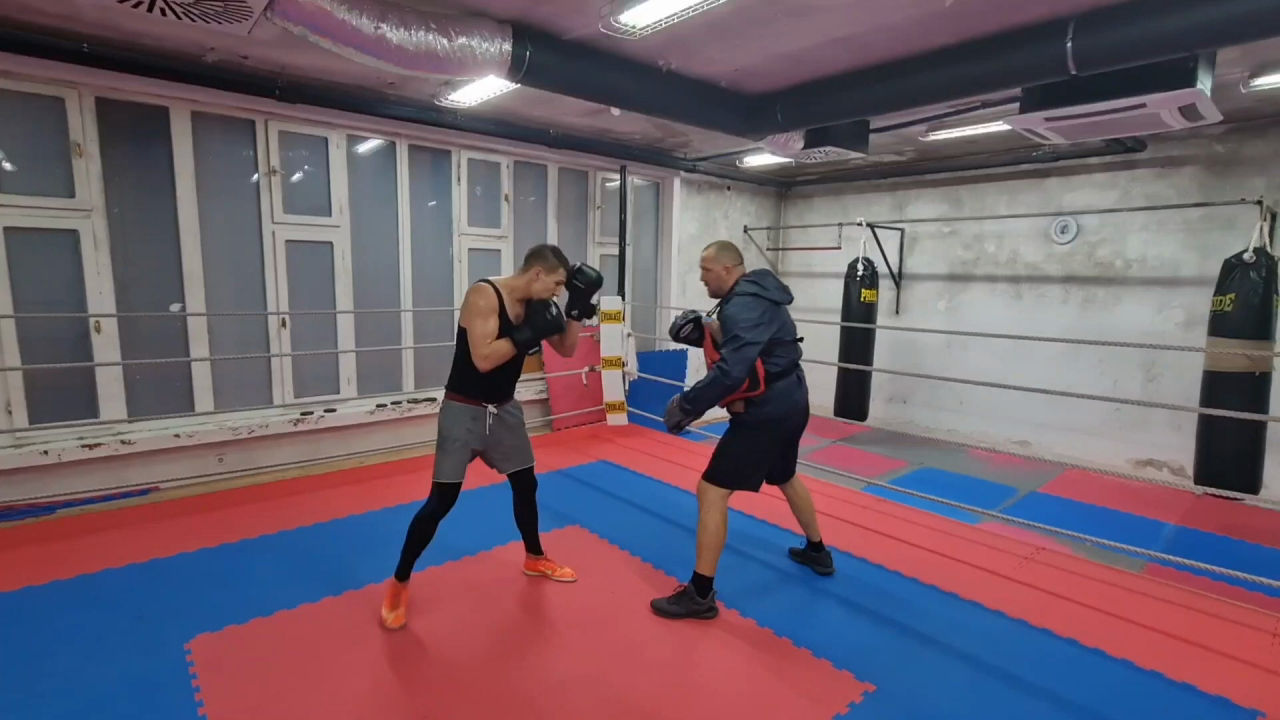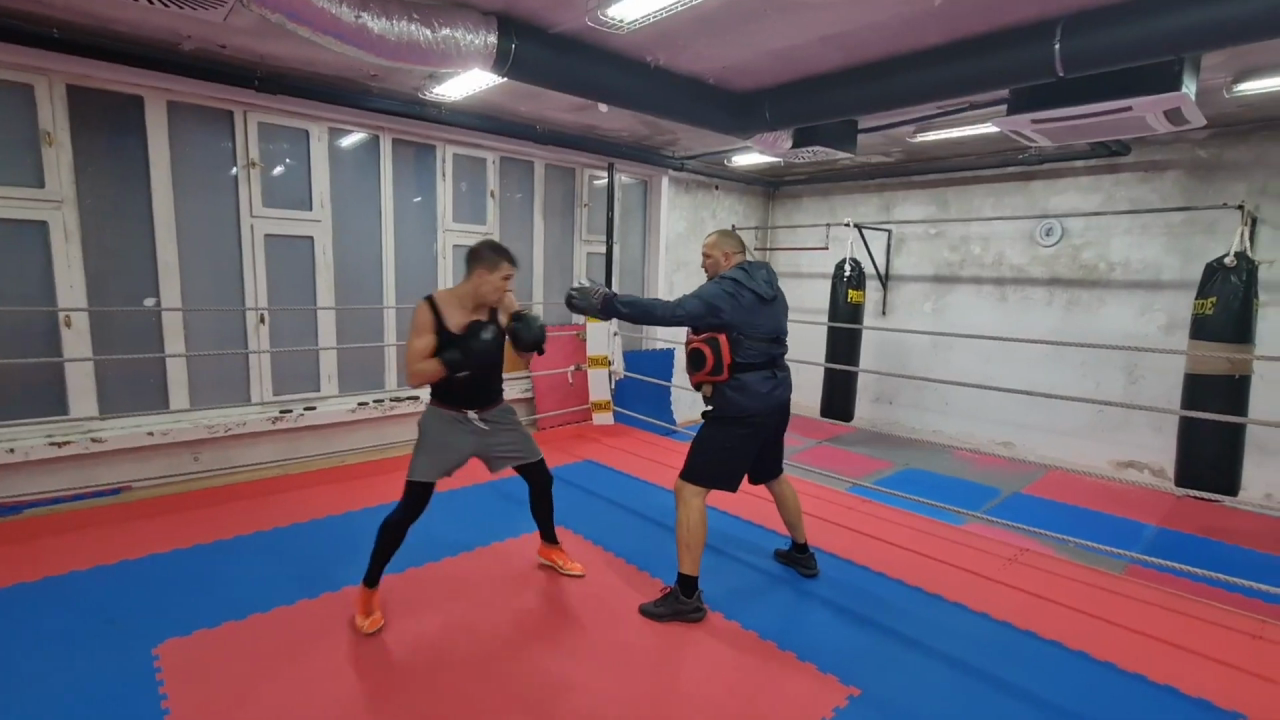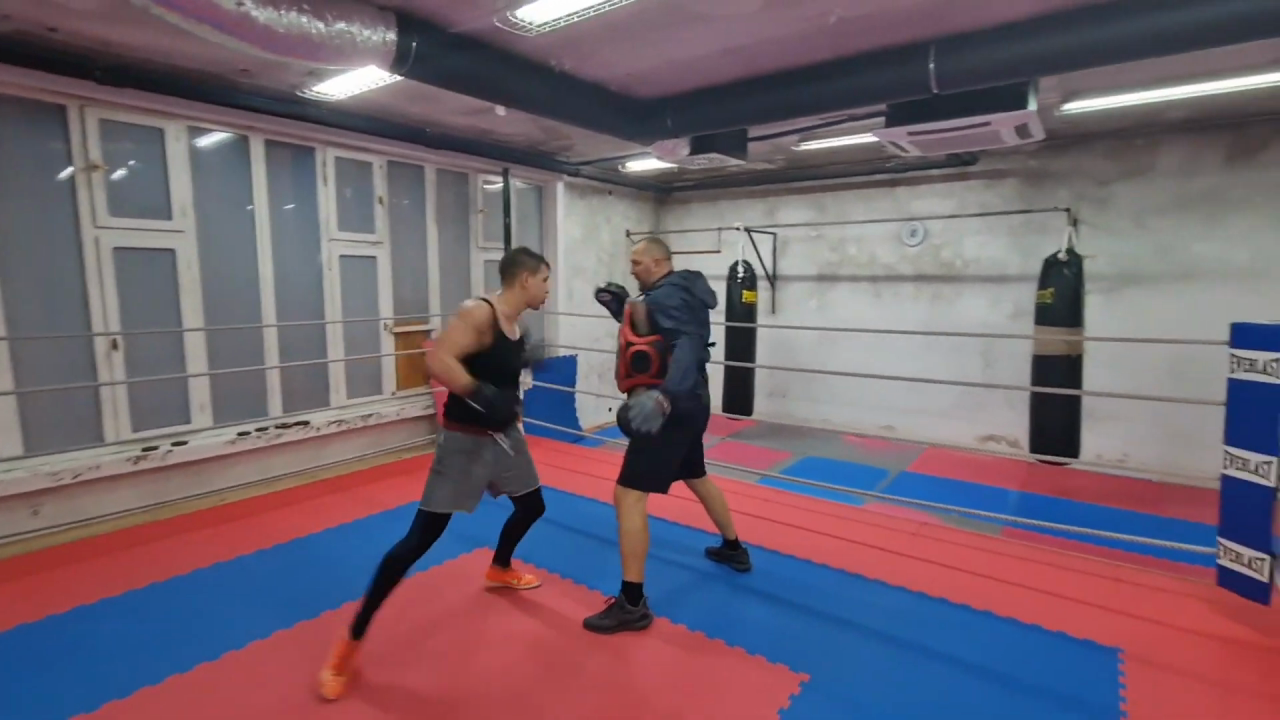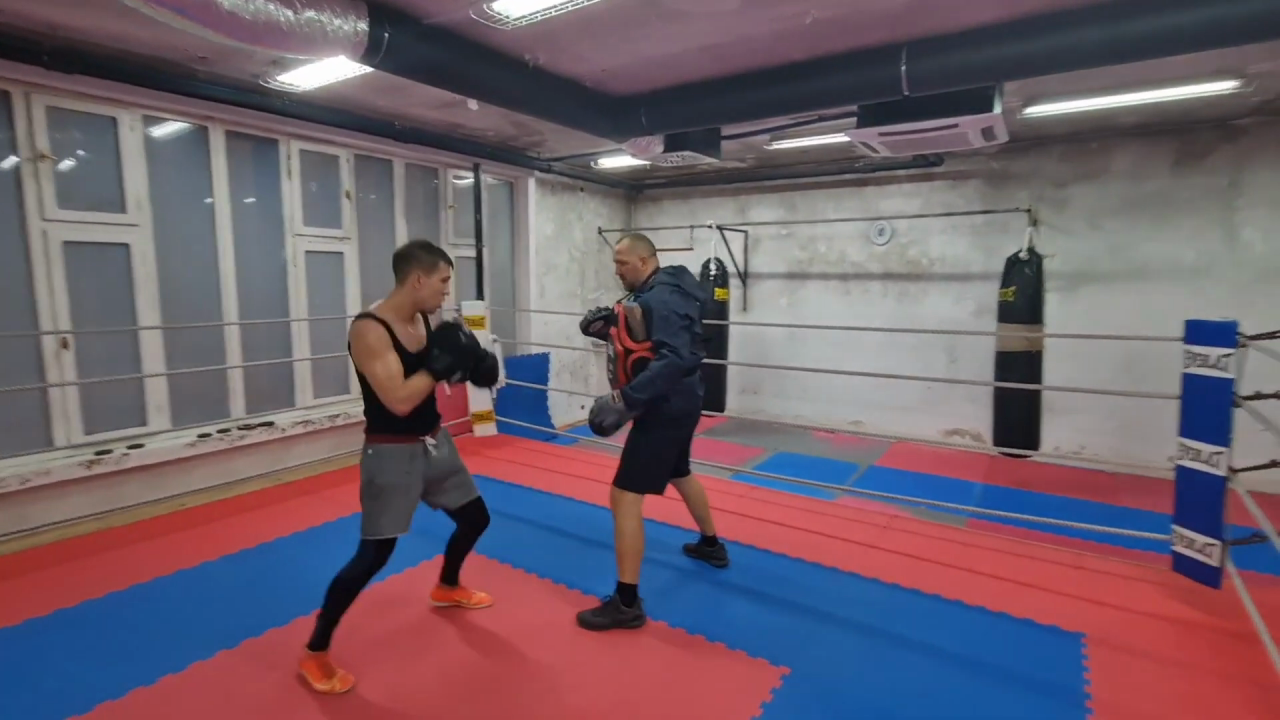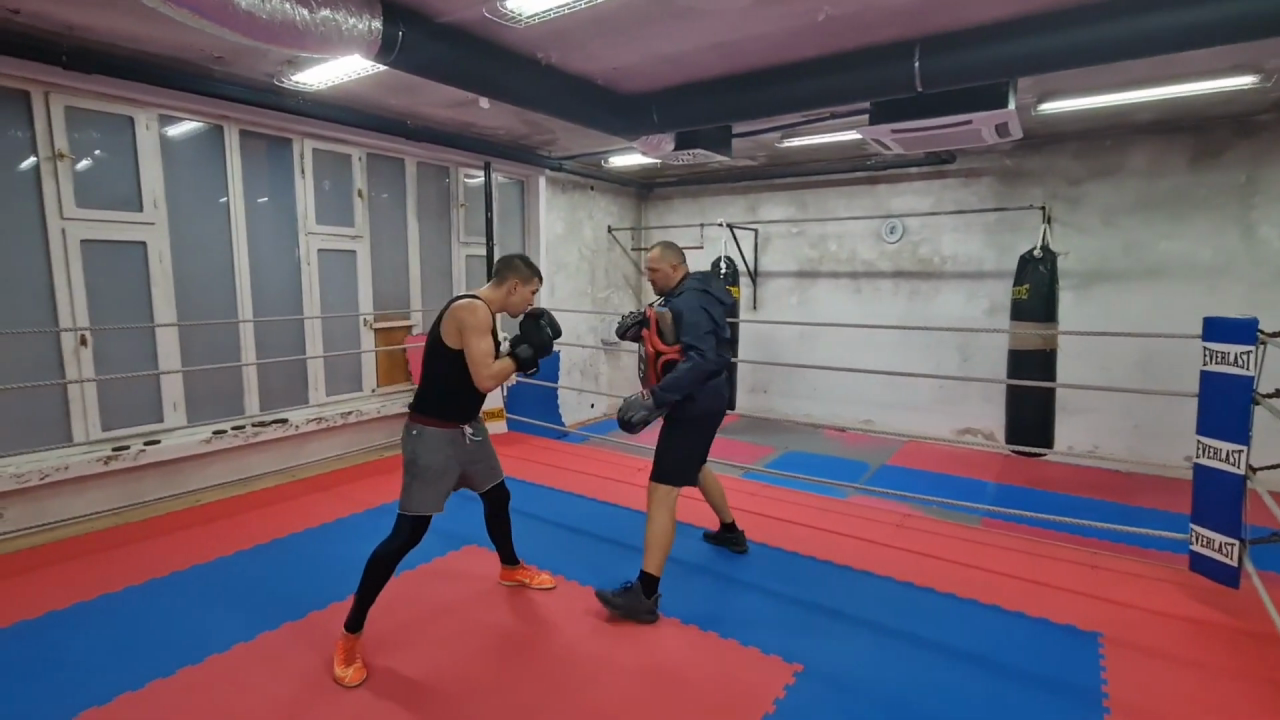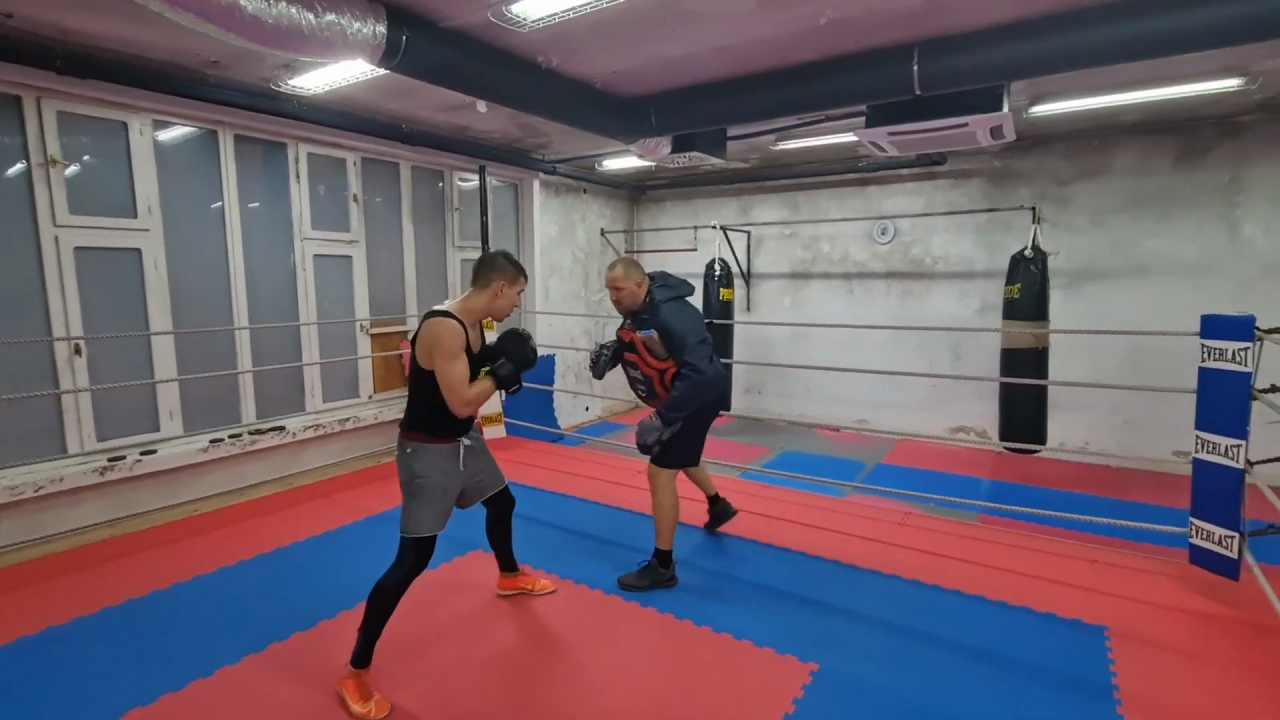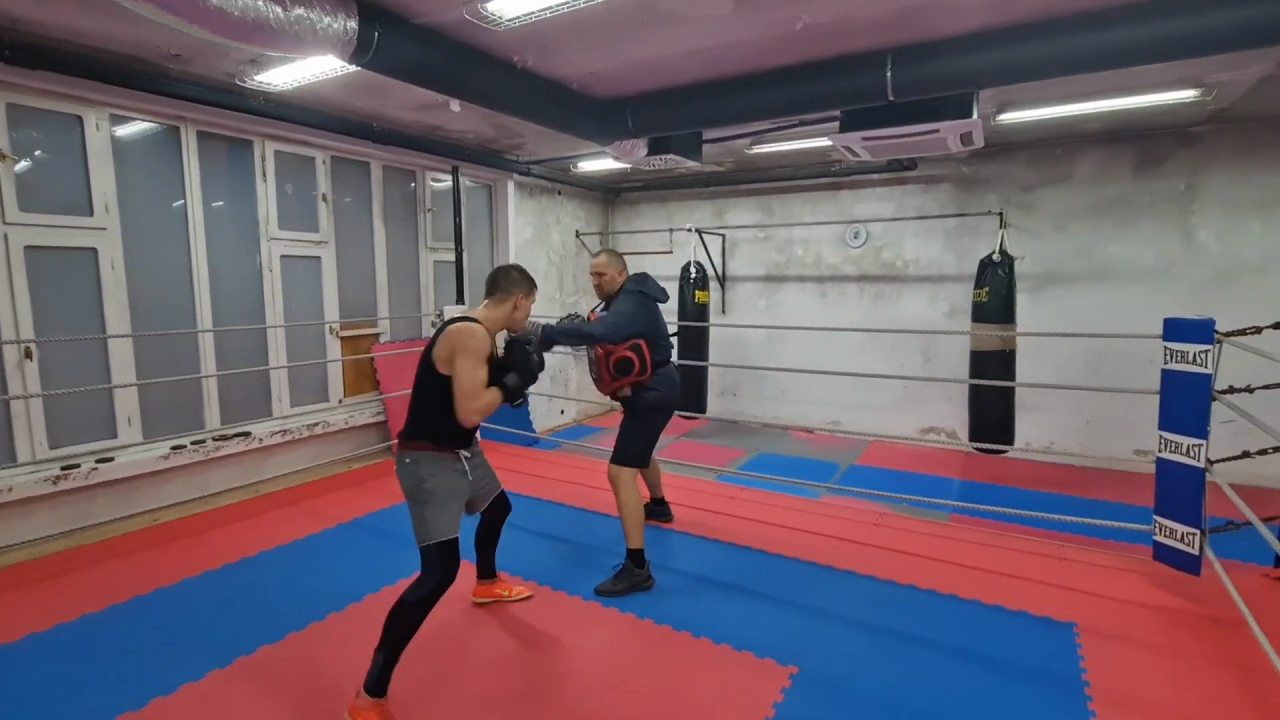
dt=0.7s
person 1, frame 1
left shoulder: (533, 304)
right shoulder: (483, 295)
left elbow: (567, 349)
right elbow: (483, 358)
left wrist: (578, 306)
right wrist: (529, 333)
left hip: (504, 409)
right hip: (464, 410)
left knee: (526, 484)
right knee: (442, 500)
left ankle: (534, 558)
right ankle: (400, 582)
person 1, frame 2
left shoulder: (503, 305)
right shoulder: (428, 309)
left elbow: (534, 335)
right elbow: (414, 373)
left wrist: (531, 335)
right wrist: (460, 357)
left hip: (495, 414)
right hip: (446, 417)
left knee: (541, 476)
right knee: (411, 507)
left ankle: (550, 548)
right ankle: (369, 590)
person 1, frame 3
left shoulder: (512, 320)
right shoulder: (479, 313)
right elbow: (436, 360)
left wrist: (513, 359)
right wrist: (480, 392)
left hip: (503, 435)
right hip: (467, 439)
left knee: (532, 505)
right knee: (419, 538)
left ankle: (500, 569)
right ankle: (352, 640)
person 1, frame 4
left shoulder: (423, 319)
right shoulder: (370, 329)
right elbow: (399, 401)
left wrist: (470, 361)
right wrist: (443, 362)
left hip: (434, 442)
right hip: (391, 452)
left knee: (475, 517)
right knee: (373, 557)
left ankle: (447, 587)
right ankle: (315, 653)
person 1, frame 5
left shoulder: (485, 312)
right shoulder: (469, 310)
left elbow: (493, 367)
right elbow: (485, 379)
left wrist: (527, 344)
right wrist: (527, 350)
left hip: (467, 428)
right hip: (432, 433)
left knee: (498, 496)
right knee: (408, 533)
left ankle: (511, 568)
right ankle: (349, 636)
person 1, frame 6
left shoulder: (470, 322)
right shoulder: (443, 328)
right elbow: (462, 403)
left wrist: (500, 361)
right wrist: (506, 367)
left hip: (464, 441)
right hip: (427, 449)
left knee: (502, 501)
right knee: (413, 559)
left ankle: (510, 576)
right ankle: (356, 671)
person 1, frame 7
left shoulder: (471, 330)
right shoulder: (469, 336)
right elbow: (469, 413)
left wrist: (510, 369)
right wrist: (515, 378)
left hip: (459, 451)
right hip: (428, 460)
left knee: (498, 506)
right knee: (441, 569)
left ankle: (487, 583)
person 2, frame 1
left shoulder: (744, 307)
right shoulder: (754, 297)
left elbow: (731, 370)
left wrist: (686, 404)
right wrist: (702, 332)
left hip: (764, 412)
right hip: (789, 404)
left knee: (711, 491)
right knee: (785, 478)
left ankle: (700, 594)
right ankle: (817, 551)
person 2, frame 2
left shoulder: (724, 290)
right shoulder: (768, 291)
left elbow: (669, 311)
left wrist: (605, 300)
right wrist: (697, 311)
left hip: (739, 407)
right hip: (773, 400)
left knee: (689, 490)
right knee: (773, 477)
left ankle: (687, 596)
right ankle: (802, 553)
person 2, frame 3
left shoulder: (667, 299)
right shoulder: (667, 295)
left elbow: (685, 350)
right elbow: (642, 319)
left wrist: (659, 401)
right wrist: (621, 304)
left hip: (674, 409)
right hip: (690, 405)
left knee: (628, 495)
right knee: (695, 477)
left ankle: (632, 604)
right ankle: (734, 549)
person 2, frame 4
left shoulder: (661, 300)
right shoulder: (657, 293)
left elbow: (673, 359)
right elbow: (645, 343)
left wrist: (626, 399)
right wrist: (611, 328)
left hip: (665, 409)
right hip: (679, 403)
left knee: (624, 497)
right knee: (680, 475)
left ankle: (626, 603)
right ankle: (711, 545)
person 2, frame 5
left shoulder: (691, 304)
right shoulder: (685, 298)
left elbow: (699, 361)
right elbow: (675, 344)
left wrist: (652, 399)
right wrist: (644, 331)
left hip: (694, 406)
right hip: (702, 401)
left knee: (661, 491)
right knee: (693, 466)
left ankle: (644, 593)
right ankle: (731, 531)
person 2, frame 6
left shoulder: (673, 315)
right shoulder: (636, 311)
left elbow: (697, 372)
right elbow: (635, 347)
left wrist: (663, 418)
right wrist: (612, 353)
left hip: (699, 396)
right hip: (680, 395)
left knee: (661, 472)
right knee: (682, 454)
left ankle: (663, 566)
right ankle: (717, 505)
person 2, frame 7
left shoulder: (632, 304)
right shoulder: (621, 300)
left elbow: (599, 331)
right elbow: (604, 334)
left wrist: (546, 335)
right wrist: (575, 328)
left hip: (651, 397)
right hip: (646, 393)
left knee: (620, 472)
right knee: (640, 453)
left ankle: (637, 568)
right ankle: (658, 505)
